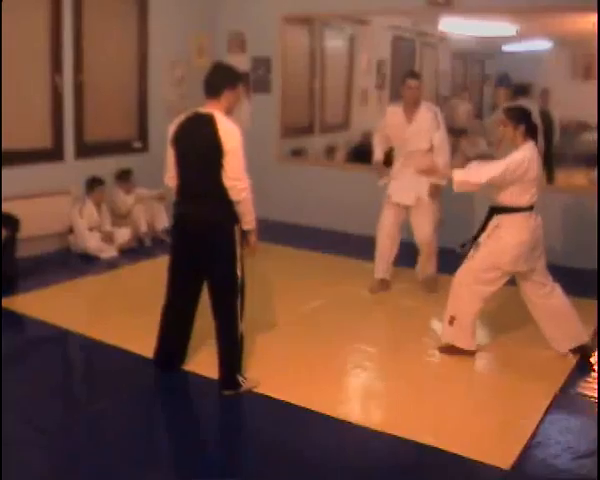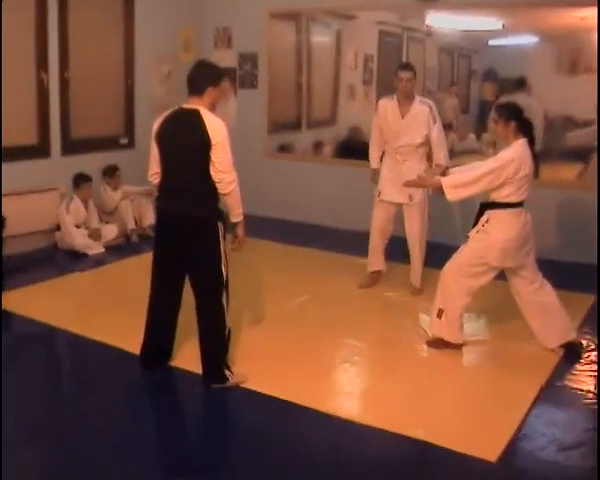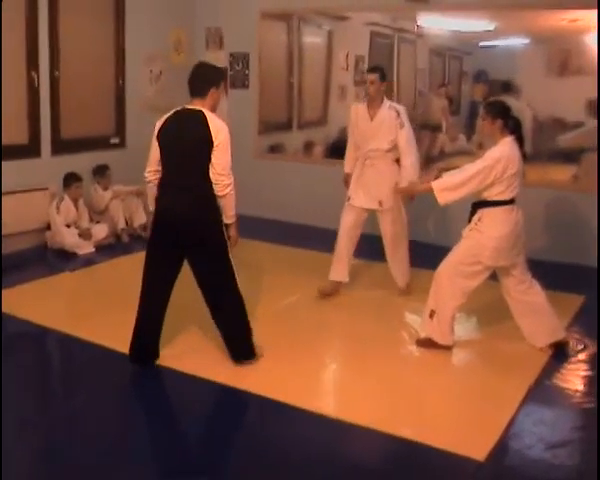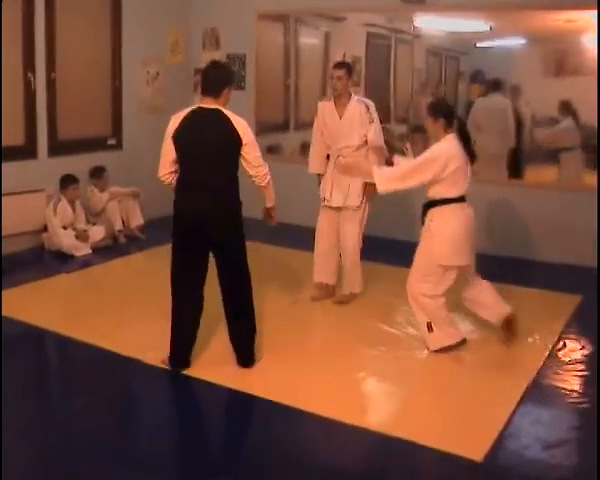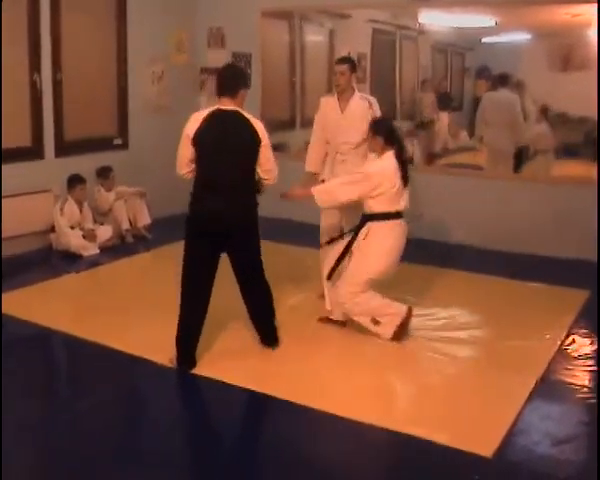
dt=0.4s
person 1, frame 1
left shoulder: (180, 126)
right shoulder: (227, 129)
left elbow: (172, 178)
right elbow: (238, 185)
right wrist: (250, 226)
left hip: (185, 218)
right hip: (218, 222)
left knee: (181, 291)
right knee: (227, 298)
left ankle: (168, 358)
right ankle: (231, 377)
person 1, frame 2
left shoulder: (163, 123)
right shoulder: (213, 125)
left elbow: (155, 174)
right elbow: (225, 179)
right wrist: (238, 219)
left hip: (168, 213)
right hip: (201, 216)
left knee: (165, 286)
right knee: (212, 292)
left ankle: (154, 354)
right ankle: (216, 370)
person 1, frame 3
left shoulder: (164, 123)
right shoulder: (216, 127)
left elbow: (152, 174)
right elbow: (222, 182)
left wrist: (154, 209)
right wrist: (230, 221)
left hip: (167, 212)
right hip: (201, 215)
left knee: (156, 283)
right knee: (221, 284)
left ankle: (142, 351)
right ankle: (242, 349)
person 1, frame 4
left shoulder: (178, 122)
right shoulder: (237, 125)
left elbow: (166, 173)
right elbow: (260, 172)
right wrist: (270, 203)
left hip: (187, 211)
right hip: (223, 212)
left knee: (186, 284)
right knee: (236, 283)
left ankle: (179, 356)
right ankle: (245, 353)
person 1, frame 5
left shoulder: (196, 122)
right shoulder: (254, 127)
left elbow: (184, 169)
right elbow: (269, 176)
left hip: (204, 210)
right hip: (241, 211)
left knee: (195, 282)
right knee: (251, 274)
left ankle: (185, 355)
right ankle: (268, 334)
person 2, frame 1
left shoulder: (521, 159)
right shoulder: (528, 154)
left elbow: (486, 175)
right elbow: (494, 170)
left wrist: (448, 174)
right wrist: (461, 173)
left hip: (511, 230)
right hip: (527, 227)
left knee: (468, 280)
right knee: (541, 286)
left ankle: (460, 341)
right ankle: (575, 340)
person 2, frame 2
left shoulder: (512, 156)
right shoulder: (521, 151)
left elbow: (477, 178)
right elbow: (482, 168)
left wrist: (433, 182)
right wrist: (444, 173)
left hip: (499, 226)
right hip: (516, 223)
left knee: (455, 274)
right knee: (530, 282)
left ankle: (448, 334)
right ankle: (562, 335)
person 2, frame 3
left shoulder: (500, 154)
right shoulder: (510, 148)
left elbow: (467, 180)
right elbow: (472, 172)
left wrist: (423, 187)
right wrist: (436, 178)
left hip: (491, 224)
right hip: (507, 221)
left knee: (449, 275)
right knee: (520, 281)
left ankle: (439, 336)
right ankle: (552, 335)
person 2, frame 4
left shoulder: (441, 152)
right shoulder: (453, 146)
left elbow: (405, 176)
right elbow: (417, 167)
left wrist: (362, 171)
right wrist: (392, 158)
left hip: (444, 220)
right hip: (457, 216)
left knee: (422, 286)
right knee: (467, 276)
left ankle: (447, 337)
right ankle: (501, 315)
person 2, frame 5
left shoulder: (379, 170)
right shoulder: (392, 162)
left elbow: (342, 188)
right elbow: (354, 182)
left wrist: (304, 192)
left hip: (381, 234)
right hip: (382, 229)
left knee: (350, 292)
right knee: (334, 261)
left ankle: (397, 316)
right ankle: (339, 314)
person 3, frame 1
left shoulder: (432, 113)
right shoulder: (392, 112)
left elbow: (442, 149)
right elbow: (381, 135)
left wrist: (439, 179)
right wrist: (378, 156)
left hip: (425, 176)
right hip: (400, 174)
left knee: (426, 233)
right knee: (387, 228)
left ankle: (427, 273)
right ankle: (382, 277)
person 3, frame 2
left shoulder: (426, 108)
right shoulder: (384, 105)
left elbow: (438, 143)
right elbow: (377, 137)
right wrist: (374, 166)
left hip: (415, 170)
right hip: (390, 169)
left knee: (416, 230)
right knee: (379, 222)
left ankle: (416, 278)
right ankle: (375, 270)
person 3, frame 3
left shoulder: (396, 112)
right shoulder: (356, 110)
left elbow: (408, 149)
left wrist: (408, 183)
right wrist: (348, 170)
left hip: (386, 175)
right hip: (361, 175)
left knee: (394, 231)
right knee: (347, 228)
left ankle: (403, 279)
right ankle: (336, 280)
person 3, frame 4
left shoulder: (365, 107)
right shoulder: (323, 107)
left elbow: (375, 145)
left wrist: (371, 179)
right wrist: (318, 172)
left hip: (357, 175)
right hip: (332, 174)
left knee: (350, 235)
right knee: (325, 232)
left ankle: (351, 287)
right ankle: (326, 284)
person 3, frame 5
left shoulder: (368, 104)
right shoulder: (325, 104)
right elbow: (318, 139)
right wrist: (312, 170)
left hip: (357, 170)
right hip: (332, 170)
right knee: (328, 229)
